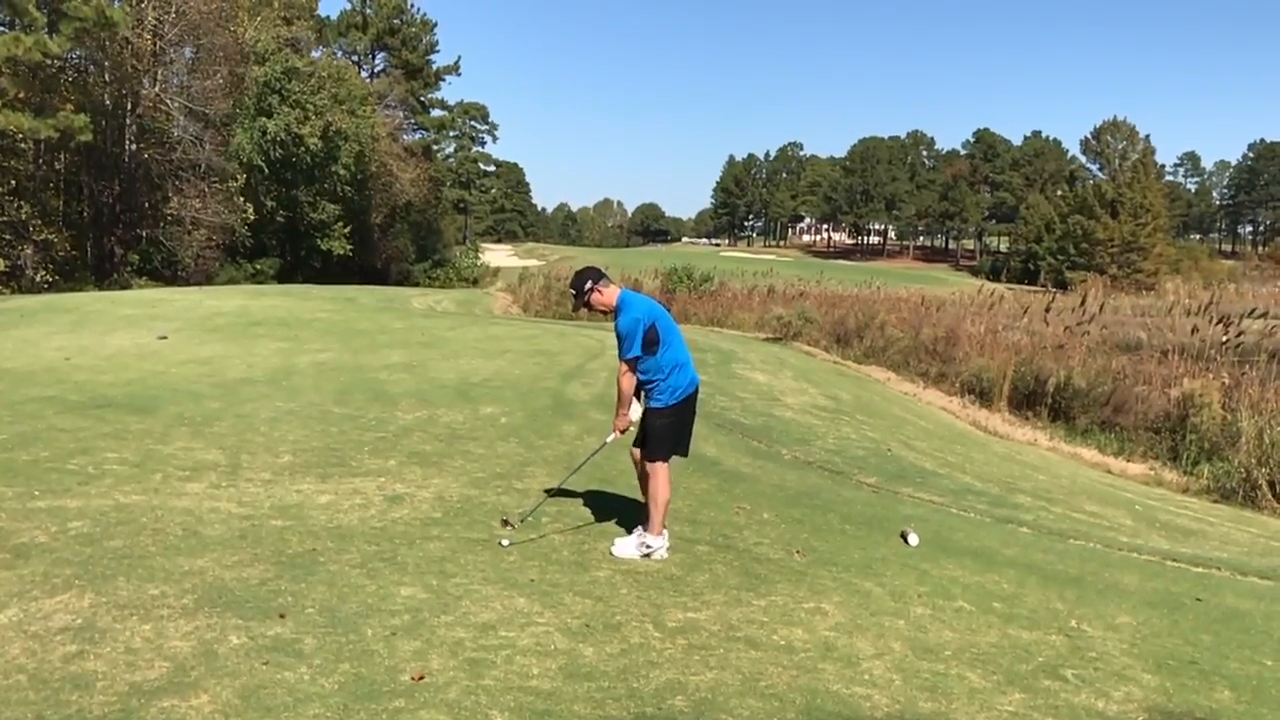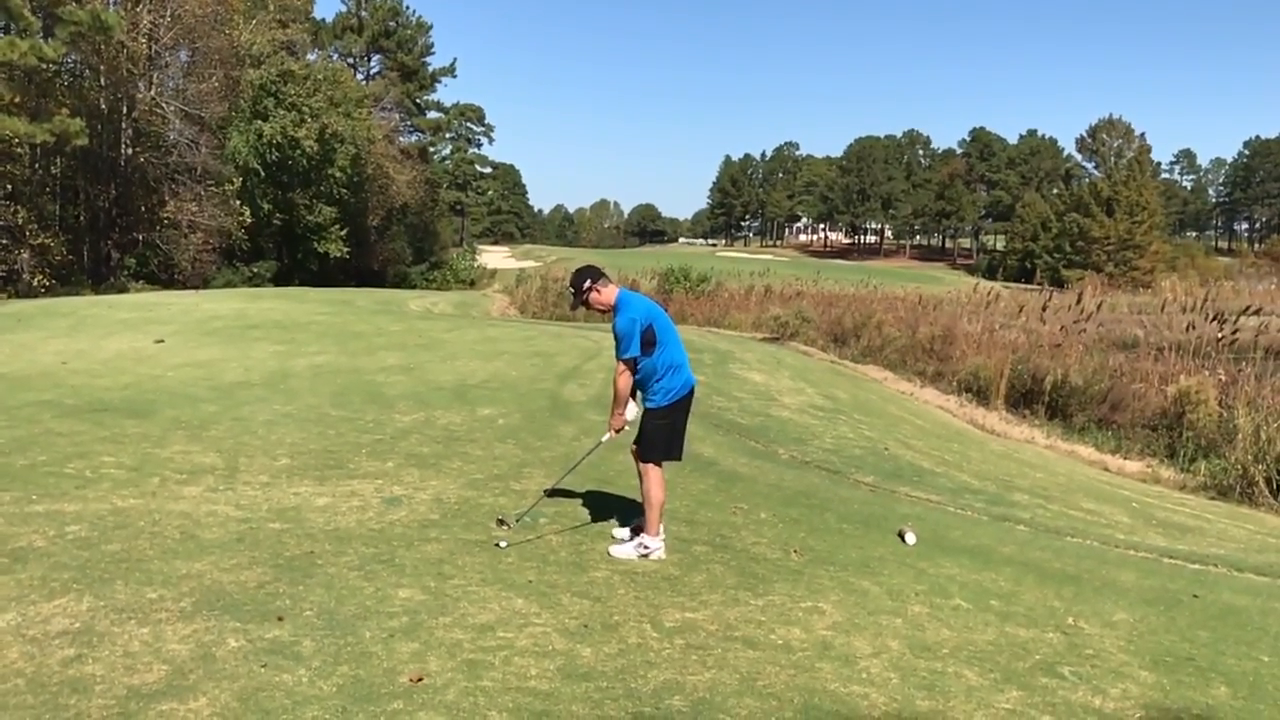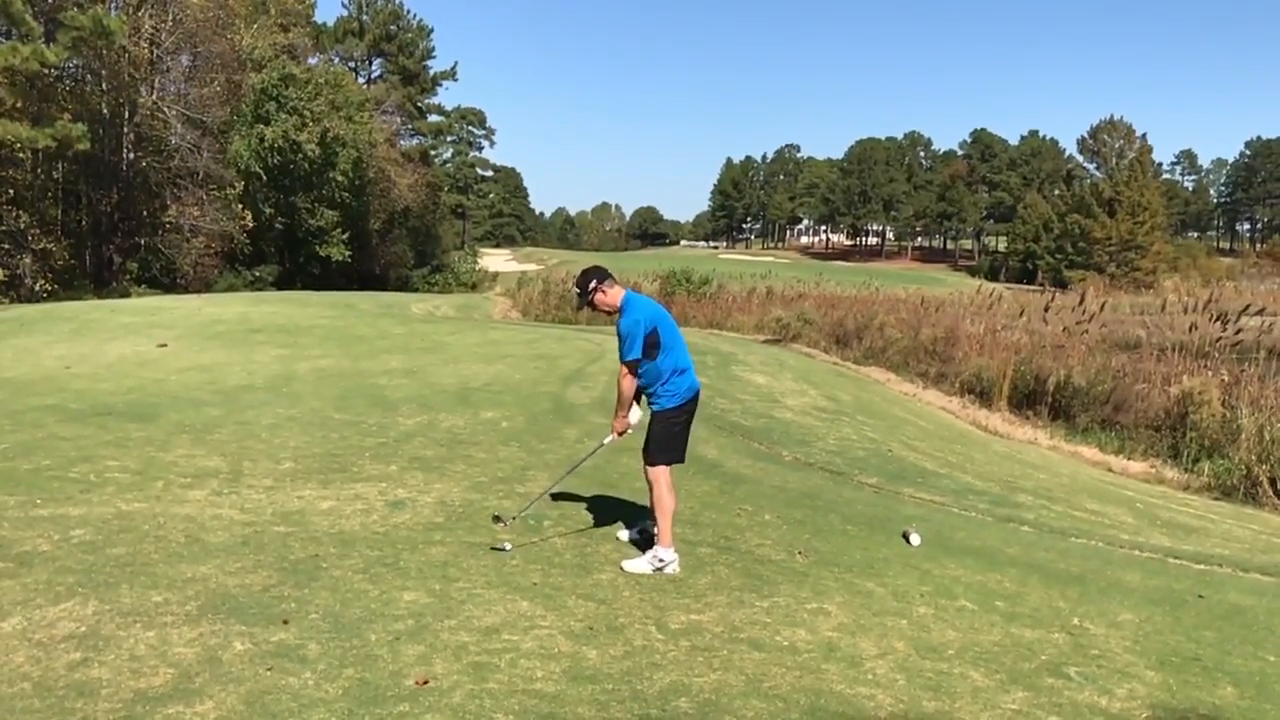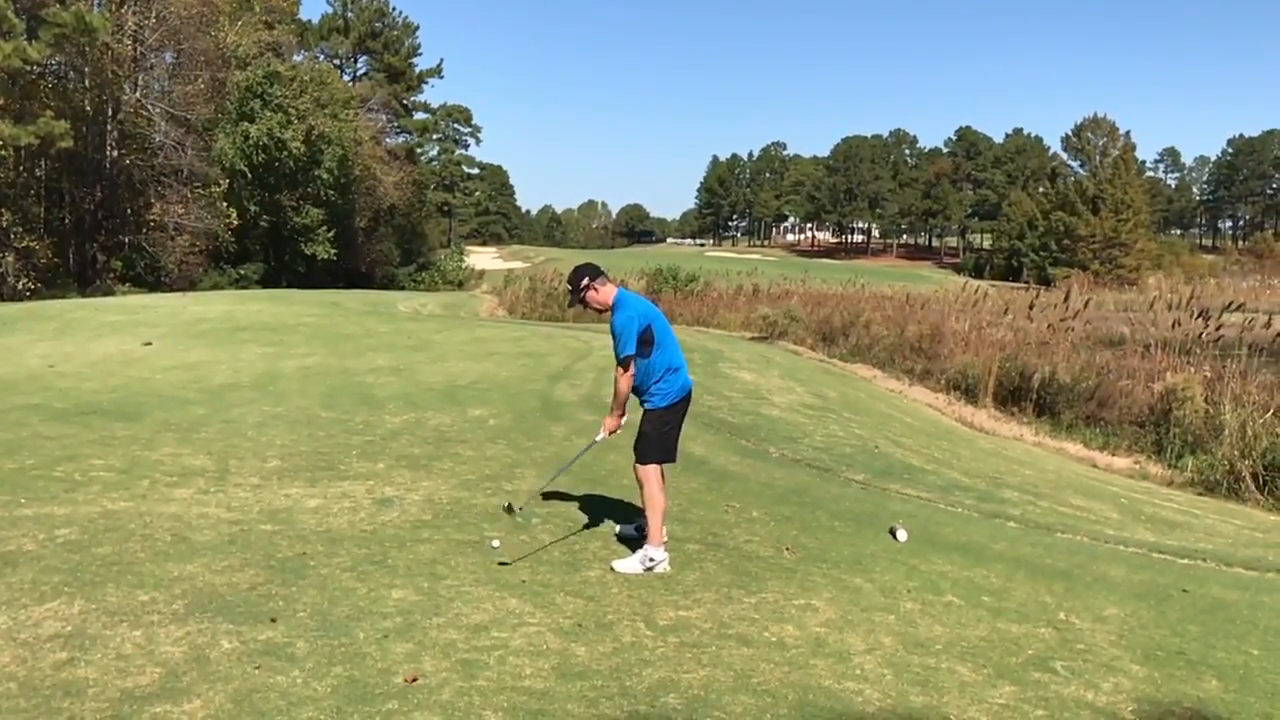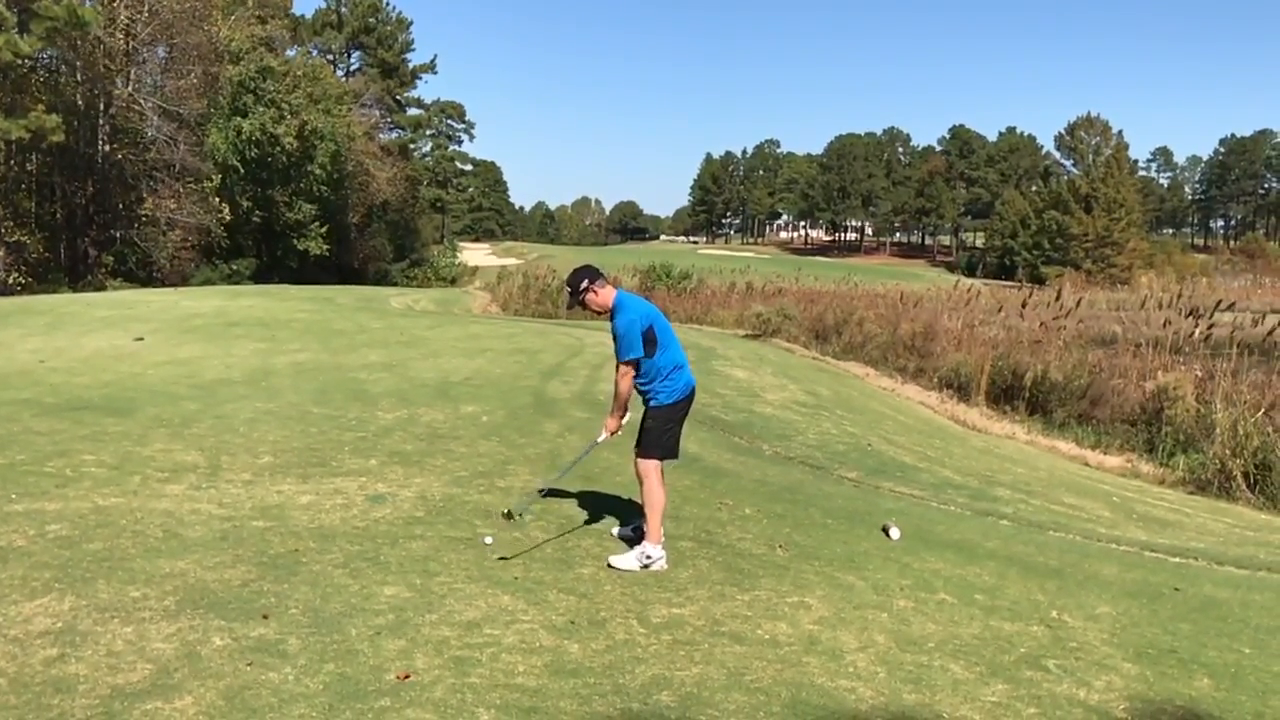
dt=1s
person 1, frame 1
left shoulder: (630, 315)
right shoulder: (631, 305)
left elbow: (627, 372)
right elbow: (637, 367)
left wrist: (622, 414)
right wrist: (633, 404)
left hip: (671, 392)
right hip: (669, 390)
left knee: (655, 463)
right knee: (641, 455)
left ankle: (654, 540)
right ankle: (654, 528)
person 1, frame 2
left shoulder: (627, 316)
right shoulder: (631, 303)
left elbow: (624, 372)
left wrist: (617, 413)
right wrist: (629, 403)
left hip: (666, 393)
right hip: (666, 389)
left knee: (649, 463)
right knee: (641, 453)
left ankle: (651, 541)
right ankle: (651, 524)
person 1, frame 3
left shoulder: (631, 317)
right shoulder: (636, 305)
left elbow: (627, 375)
left wrist: (620, 416)
right wrist: (631, 407)
left hip: (671, 397)
right hip: (672, 393)
left knee: (657, 469)
right knee: (652, 460)
left ankle: (664, 553)
right ankle: (656, 525)
person 1, frame 4
left shoulder: (625, 315)
right shoulder: (628, 304)
left elbow: (625, 373)
right elbow: (631, 367)
left wrist: (614, 415)
right wrist: (620, 408)
left hip: (664, 396)
right hip: (668, 392)
left knee: (646, 468)
right knee: (650, 463)
left ankle: (654, 552)
right ankle: (653, 525)
person 1, frame 5
left shoulder: (626, 317)
right shoulder: (625, 306)
left elbow: (626, 374)
right elbow: (628, 368)
left wrist: (615, 415)
right wrist: (620, 410)
left hip: (669, 393)
right hip: (665, 391)
left knee: (647, 465)
right knee: (646, 459)
left ankle: (652, 550)
right ankle: (650, 525)
